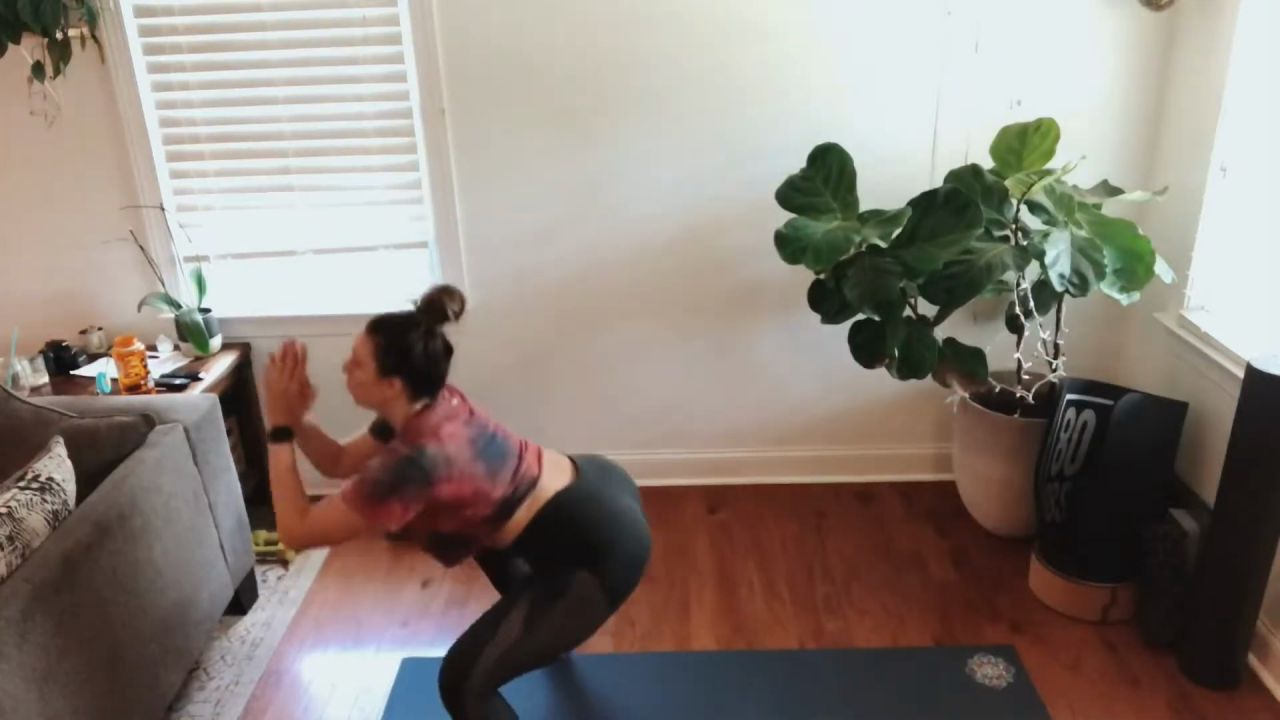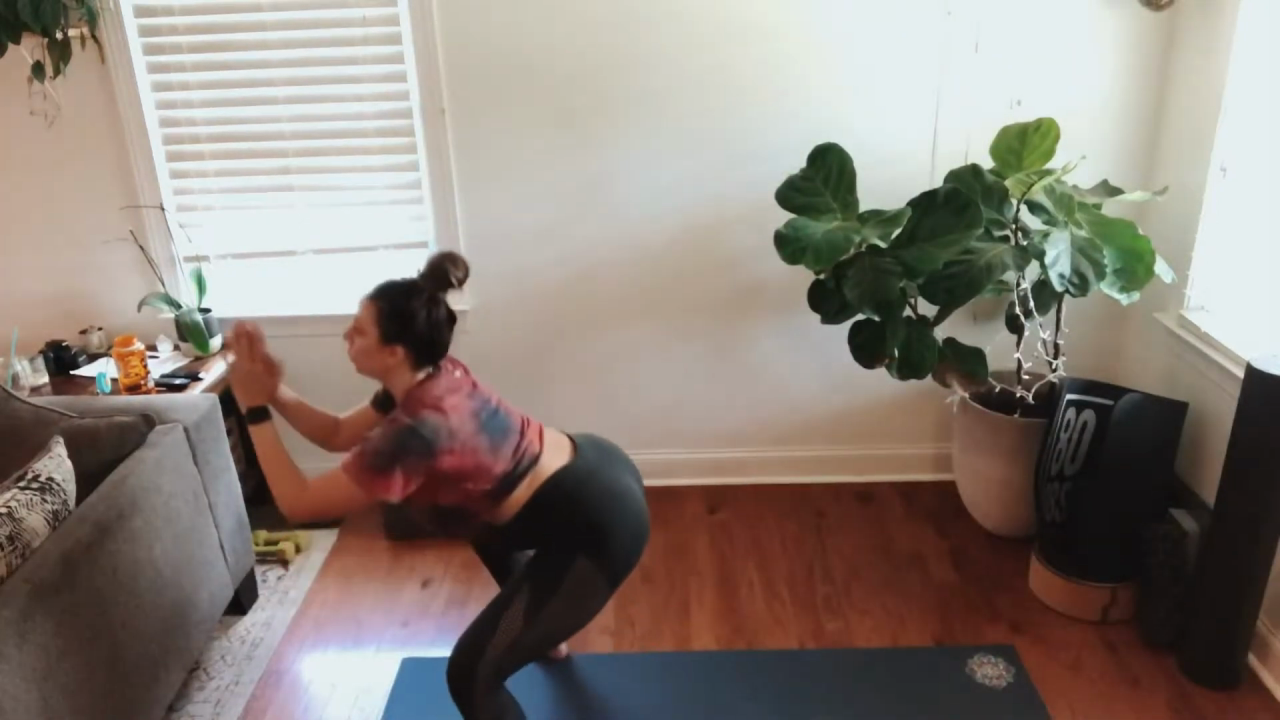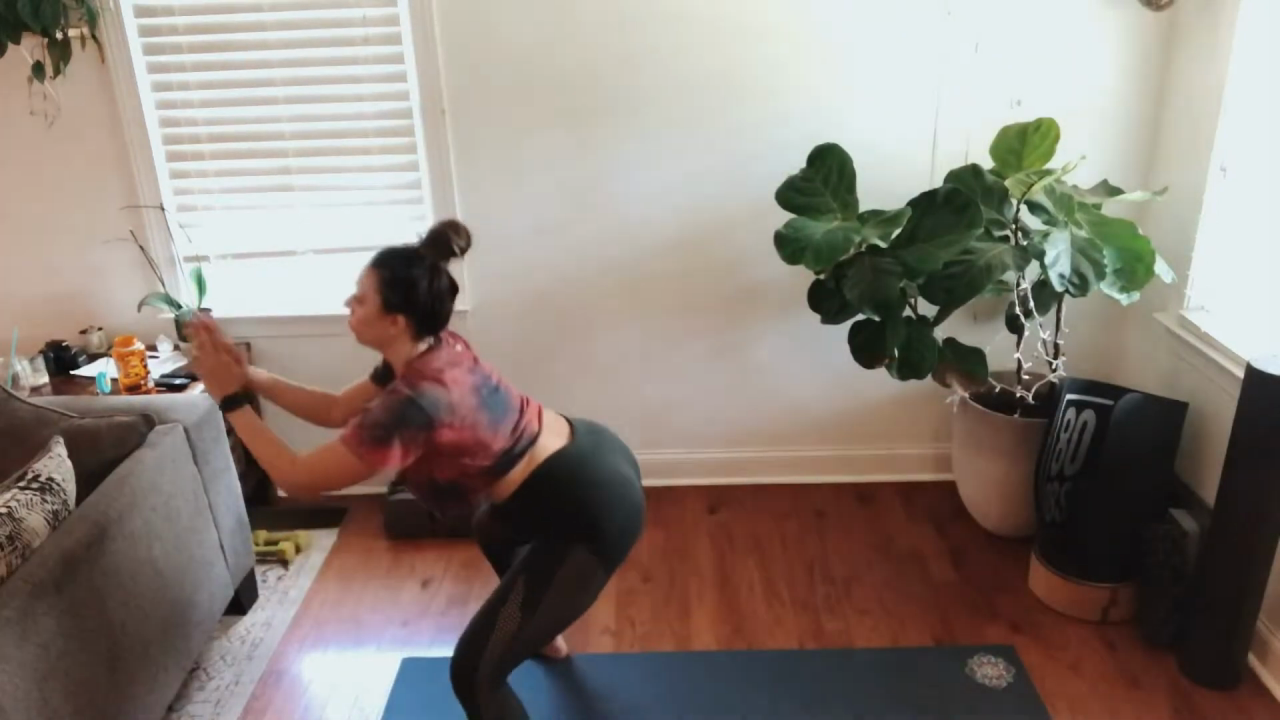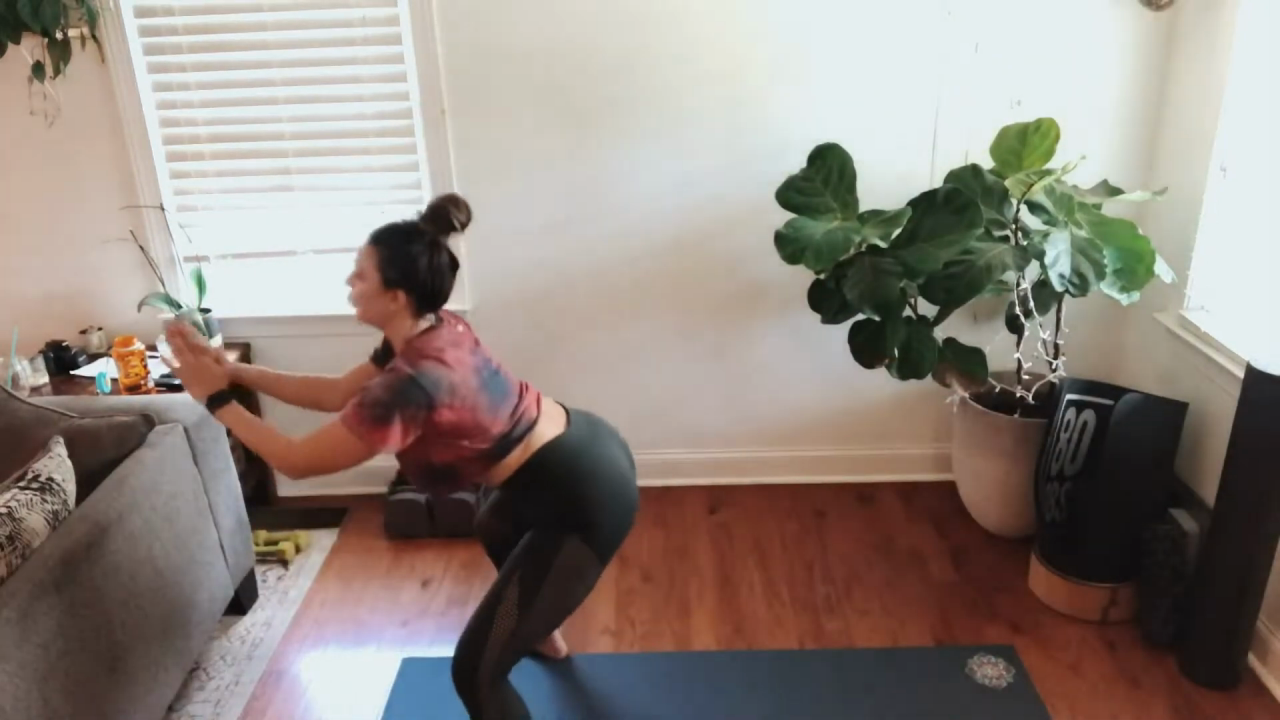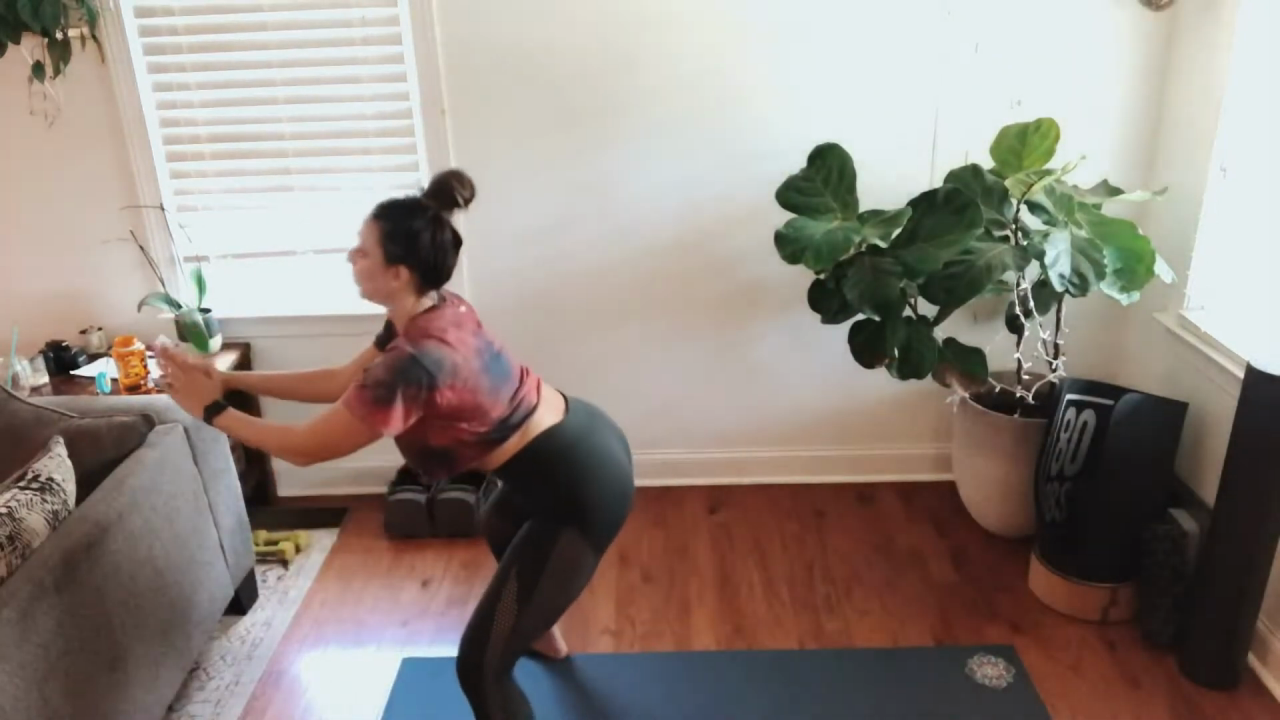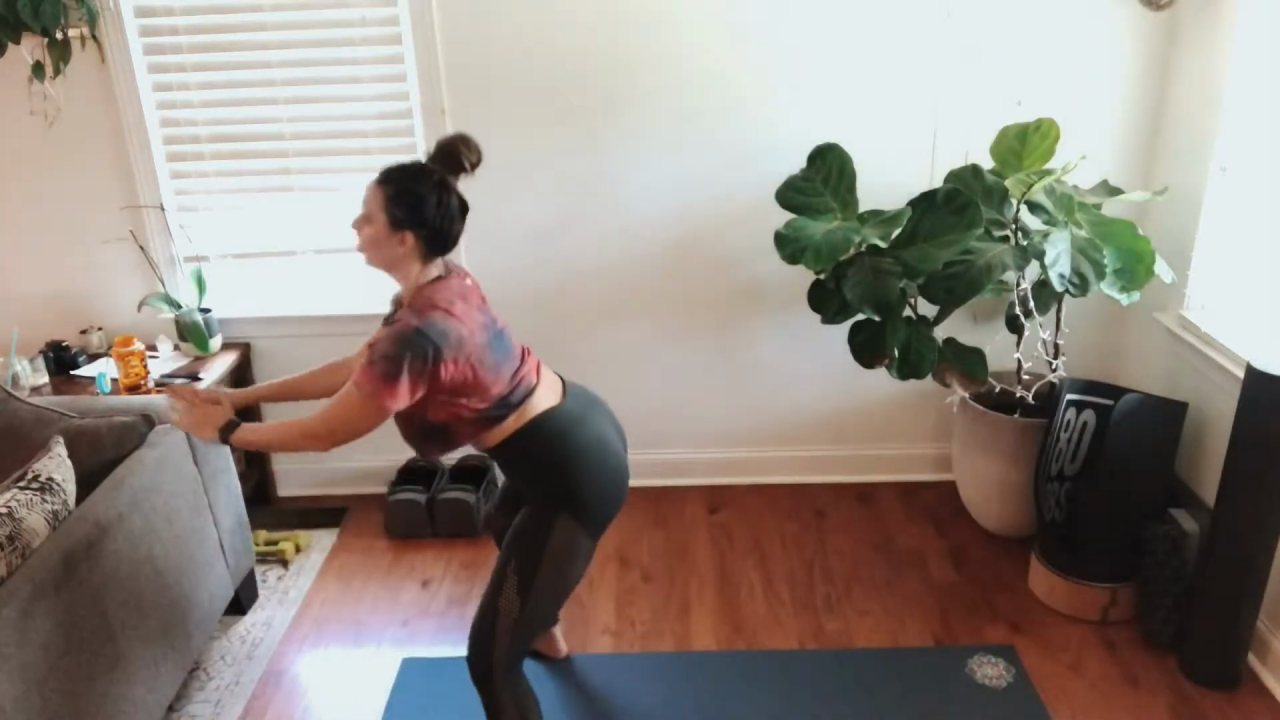
dt=0.2s
person 1, frame 1
left shoulder: (411, 463)
right shoulder: (433, 405)
left elbow: (297, 531)
right elbow: (340, 461)
left wrist: (280, 430)
right wrist: (298, 416)
left hip: (602, 546)
right hip: (601, 486)
left knee: (462, 682)
right knee: (488, 538)
right ankle: (548, 633)
person 1, frame 2
left shoulder: (413, 433)
right shoulder: (433, 377)
left elbow: (300, 503)
right elbow: (341, 433)
left wrist: (256, 412)
right wrist: (275, 392)
left hip: (599, 526)
right hip: (599, 468)
left knee: (471, 675)
right knee: (489, 537)
right ankle: (545, 629)
person 1, frame 3
left shoulder: (412, 404)
right shoulder: (434, 350)
left elbow: (298, 478)
right elbow: (338, 408)
left wrist: (232, 401)
right wrist: (249, 375)
left hip: (593, 510)
right hip: (595, 456)
left knee: (474, 672)
right knee: (493, 532)
right ankle: (544, 632)
person 1, frame 4
left shoulder: (411, 384)
right shoulder: (433, 331)
left elbow: (300, 461)
right elbow: (339, 392)
left wrist: (217, 402)
right wrist: (233, 371)
left hip: (586, 499)
right hip: (590, 450)
left knee: (476, 671)
right knee: (495, 529)
right ankle: (544, 634)
person 1, frame 5
left shoulder: (415, 362)
right shoulder: (435, 312)
left elbow: (309, 447)
right elbow: (344, 382)
left wrist: (213, 413)
right wrist: (231, 379)
left hip: (582, 487)
right hip: (587, 440)
left knee: (480, 666)
right knee: (501, 528)
right ankle: (543, 633)
person 1, frame 6
left shoulder: (418, 333)
right shoulder: (441, 284)
left elbow: (329, 432)
right elbow: (357, 370)
left wrist: (230, 429)
right wrist: (243, 396)
left hip: (575, 472)
right hip: (580, 428)
left knee: (490, 658)
right knee: (508, 528)
right ankle: (545, 633)
